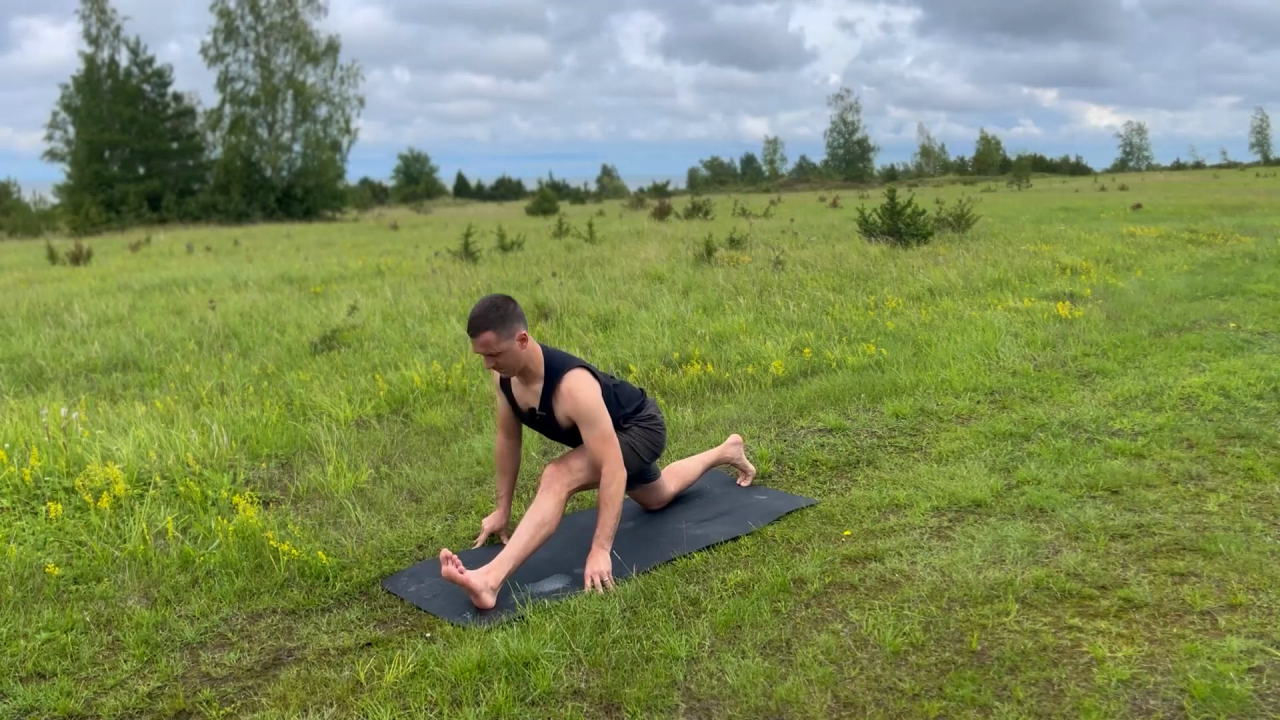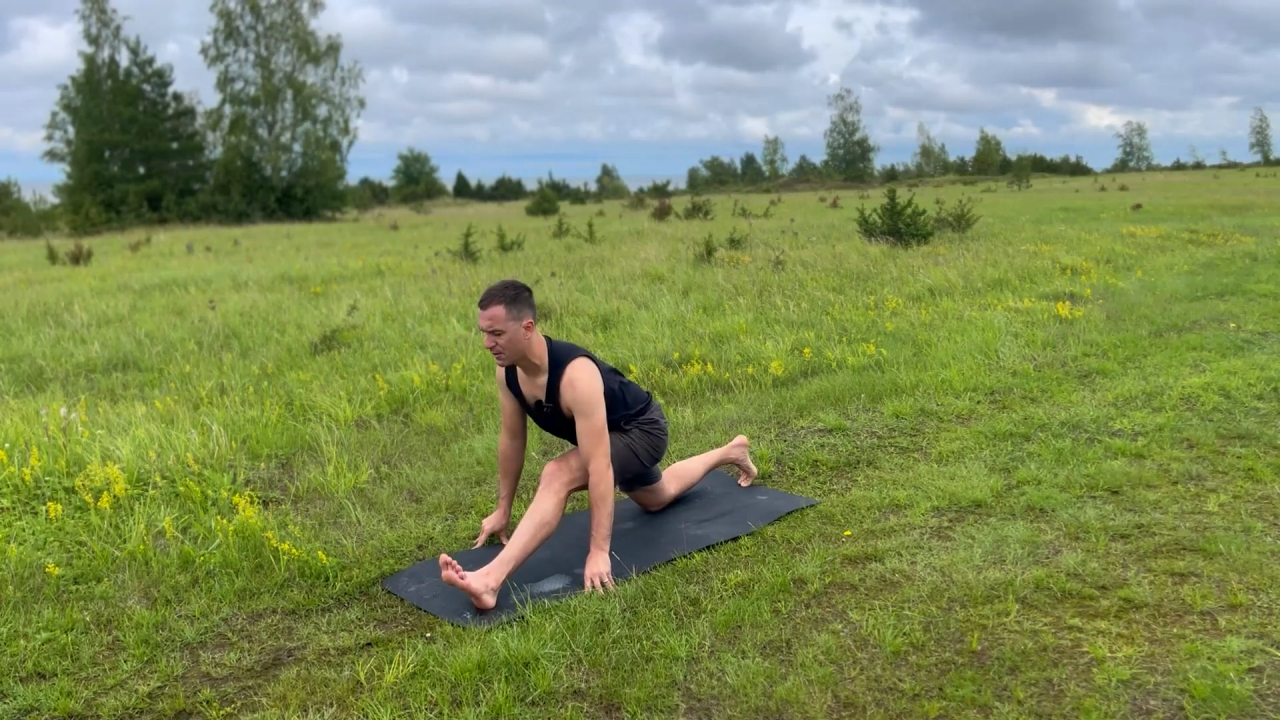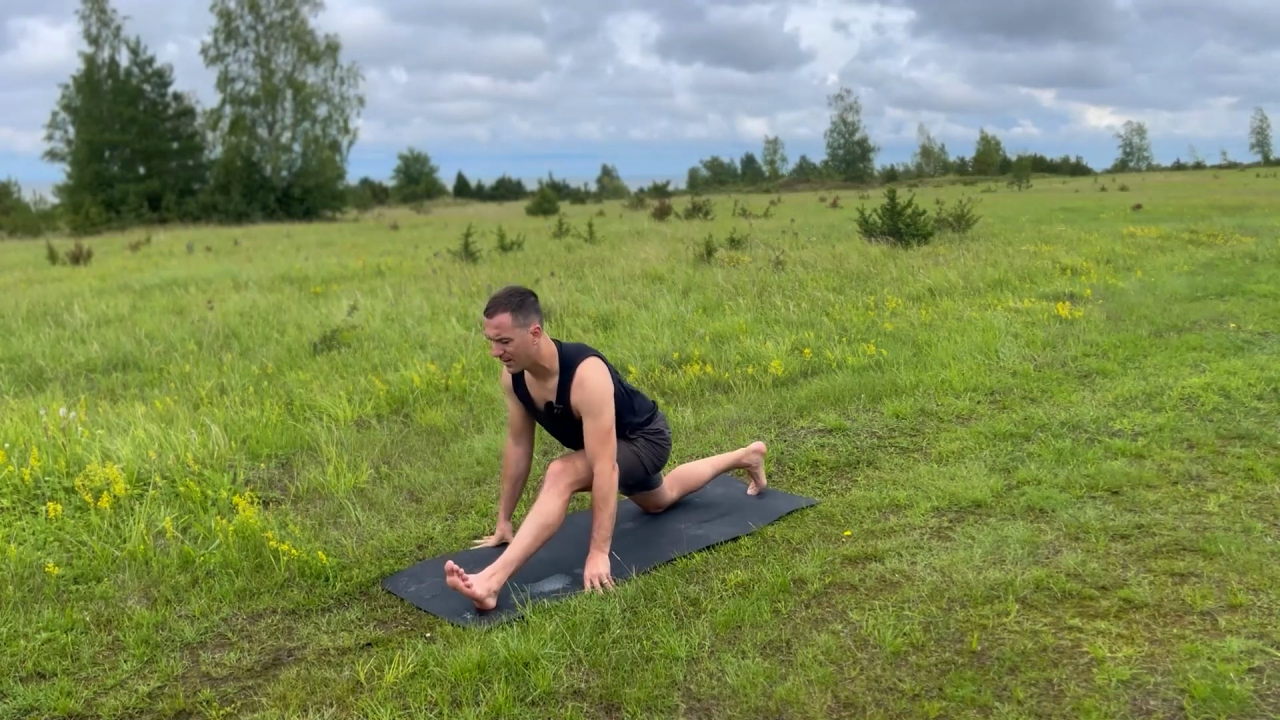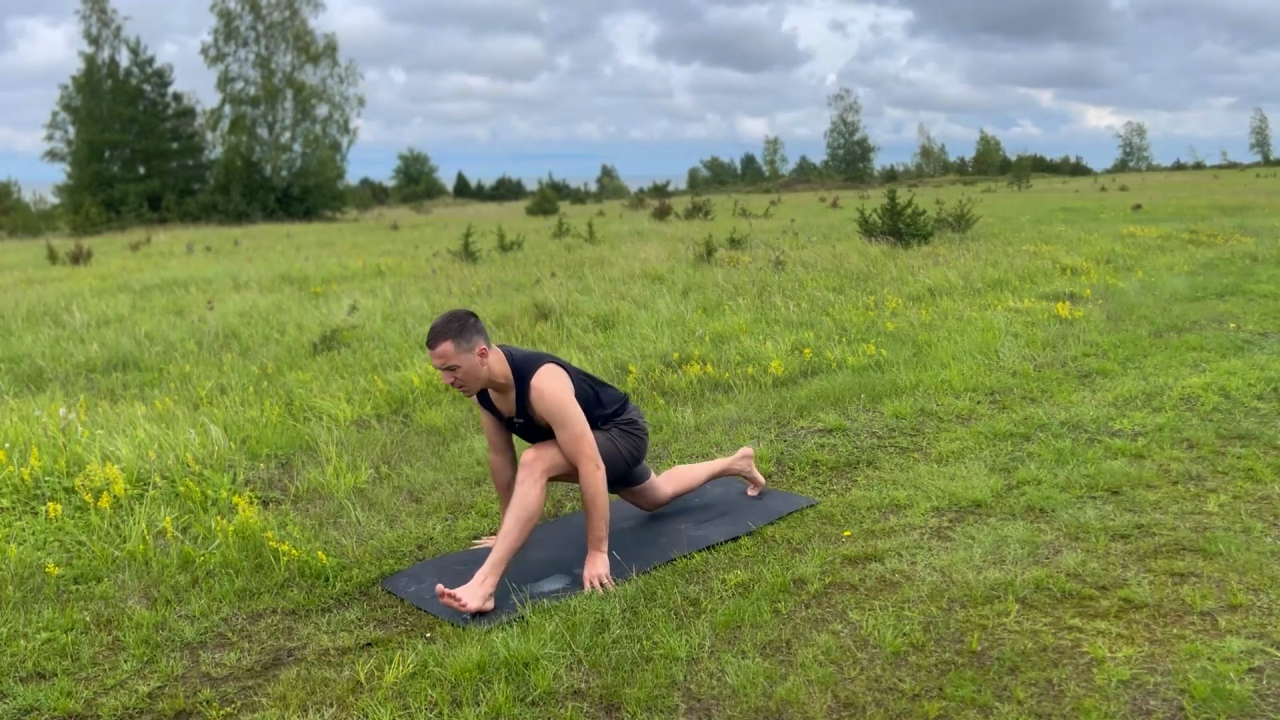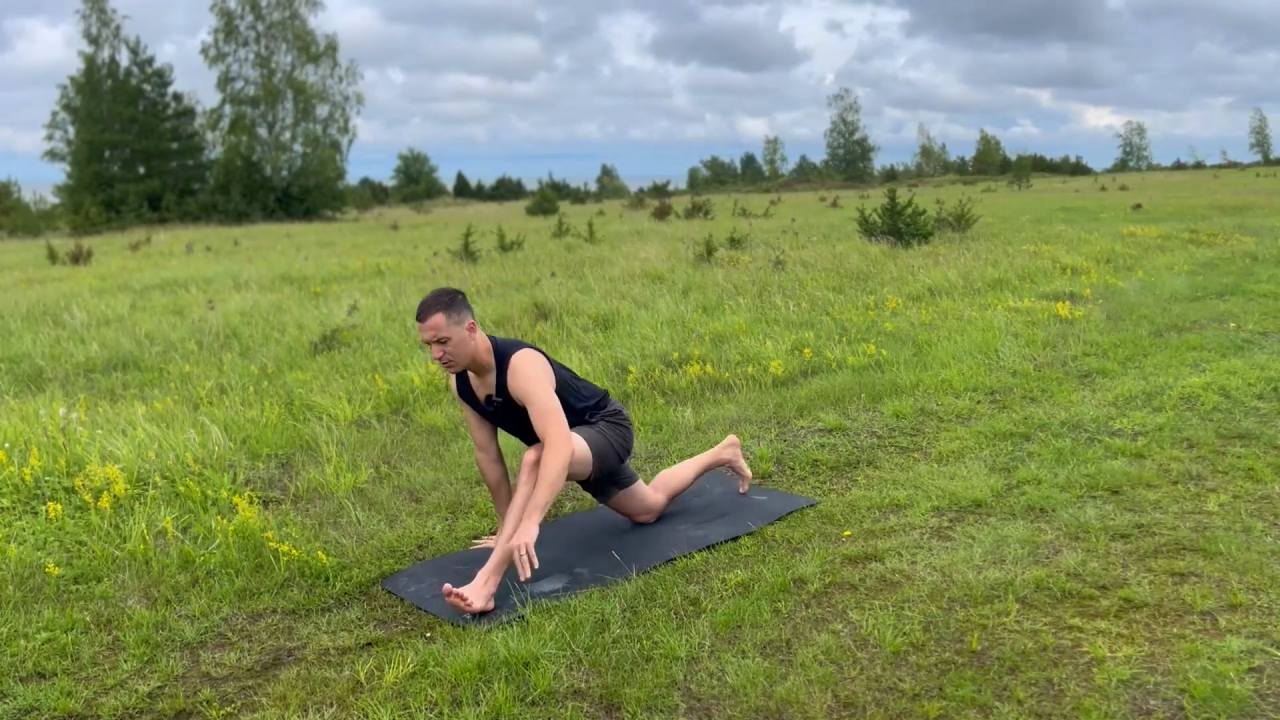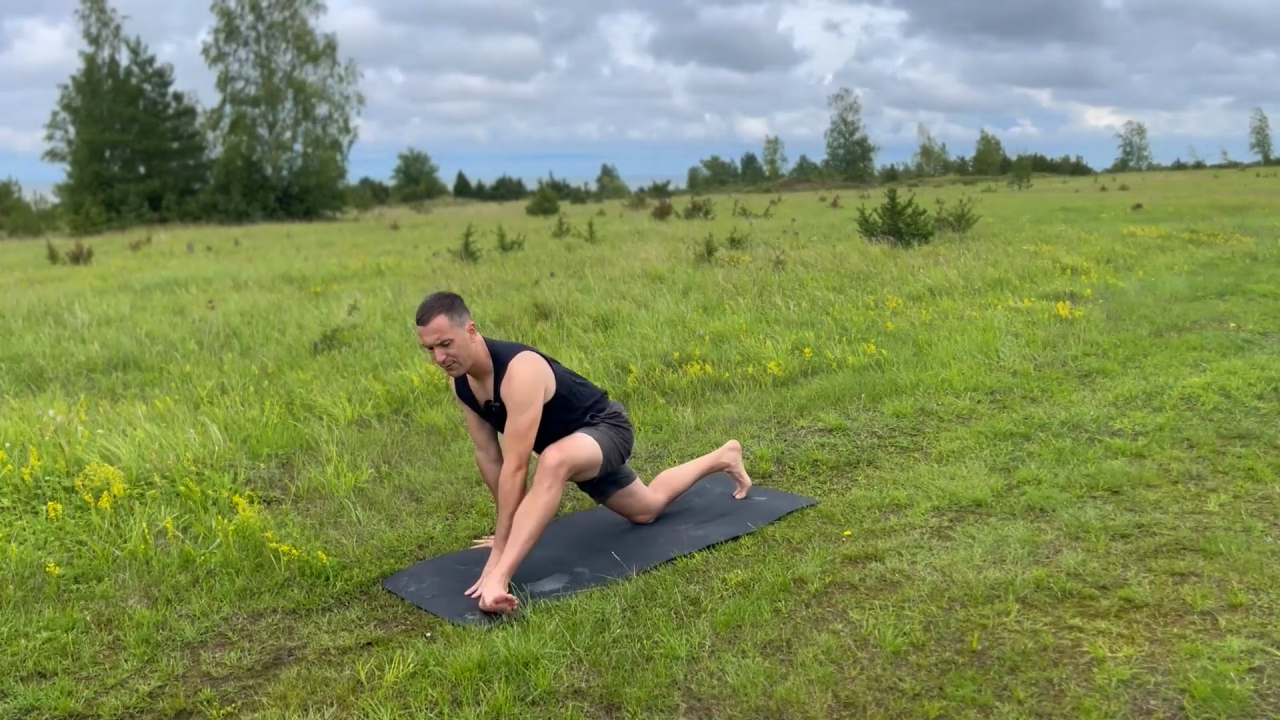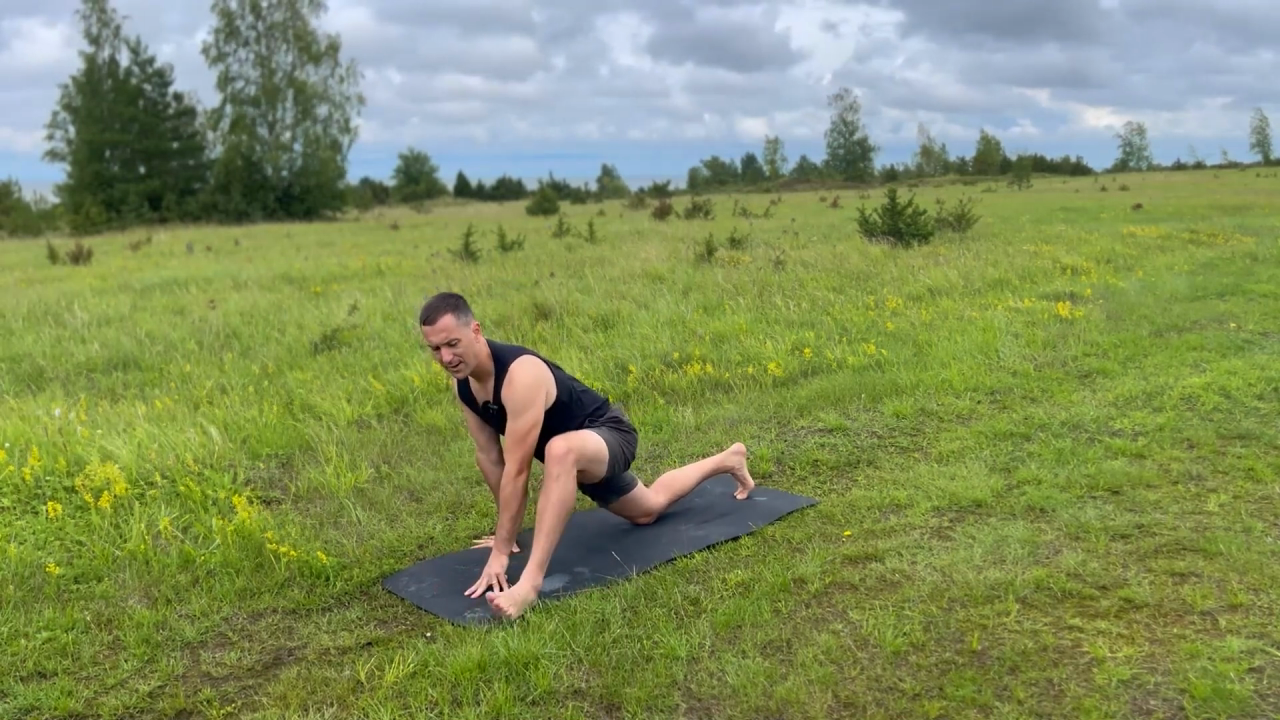
dt=0.7s
person 1, frame 1
left shoulder: (573, 387)
right shoulder: (504, 373)
left elbow: (614, 471)
right elbow: (507, 440)
left wrist: (600, 551)
right wrist: (501, 510)
left hip: (640, 427)
right hip: (611, 428)
left knee: (557, 478)
right knee: (656, 500)
left ankle: (491, 579)
right ankle: (726, 451)
person 1, frame 2
left shoulder: (575, 375)
right shoulder: (507, 371)
left elbow: (599, 468)
right elbow: (512, 438)
left wrist: (599, 552)
right wrist: (503, 510)
left hip: (641, 429)
right hip: (616, 433)
left knee: (557, 476)
right knee: (658, 499)
left ankle: (490, 579)
right ankle: (731, 452)
person 1, frame 3
left shoulder: (586, 375)
right shoulder: (513, 375)
left elbow: (605, 469)
right elbow: (518, 446)
left wrist: (599, 552)
right wrist: (503, 520)
left hip: (644, 438)
right hip: (615, 439)
left knee: (561, 475)
right knee: (660, 501)
left ankle: (491, 581)
right ankle: (745, 457)
person 1, frame 4
left shoulder: (542, 385)
right shoulder: (481, 381)
left elbow: (591, 468)
right elbow: (500, 455)
left wrist: (597, 552)
right wrist: (507, 529)
left hip: (621, 431)
right hip: (597, 436)
left knee: (535, 463)
right knee: (656, 497)
left ankle: (484, 585)
right ankle: (735, 463)
person 1, frame 5
left shoulder: (520, 366)
right shoulder: (460, 381)
left elbow: (560, 445)
right elbow: (487, 455)
left wrist: (530, 523)
right wrist: (507, 527)
left hip: (606, 427)
right hip: (583, 439)
left knee: (536, 461)
right knee: (649, 509)
left ankle: (486, 584)
right ankle: (722, 454)
person 1, frame 6
left shoulder: (519, 371)
right shoulder: (460, 382)
left elbow: (515, 467)
right elbow: (487, 455)
left wrist: (498, 549)
right wrist: (506, 531)
left hip: (604, 427)
right hip: (579, 443)
left knee: (555, 461)
right knee: (647, 510)
left ankle: (498, 580)
right ankle: (723, 457)
person 1, frame 7
left shoulder: (520, 374)
right shoulder: (462, 383)
left elbow: (517, 469)
right elbow: (488, 456)
left wrist: (500, 551)
right wrist: (505, 532)
left hip: (608, 435)
right hip: (584, 453)
left knee: (561, 450)
right knee: (649, 511)
left ankle: (530, 582)
right ankle: (727, 460)
